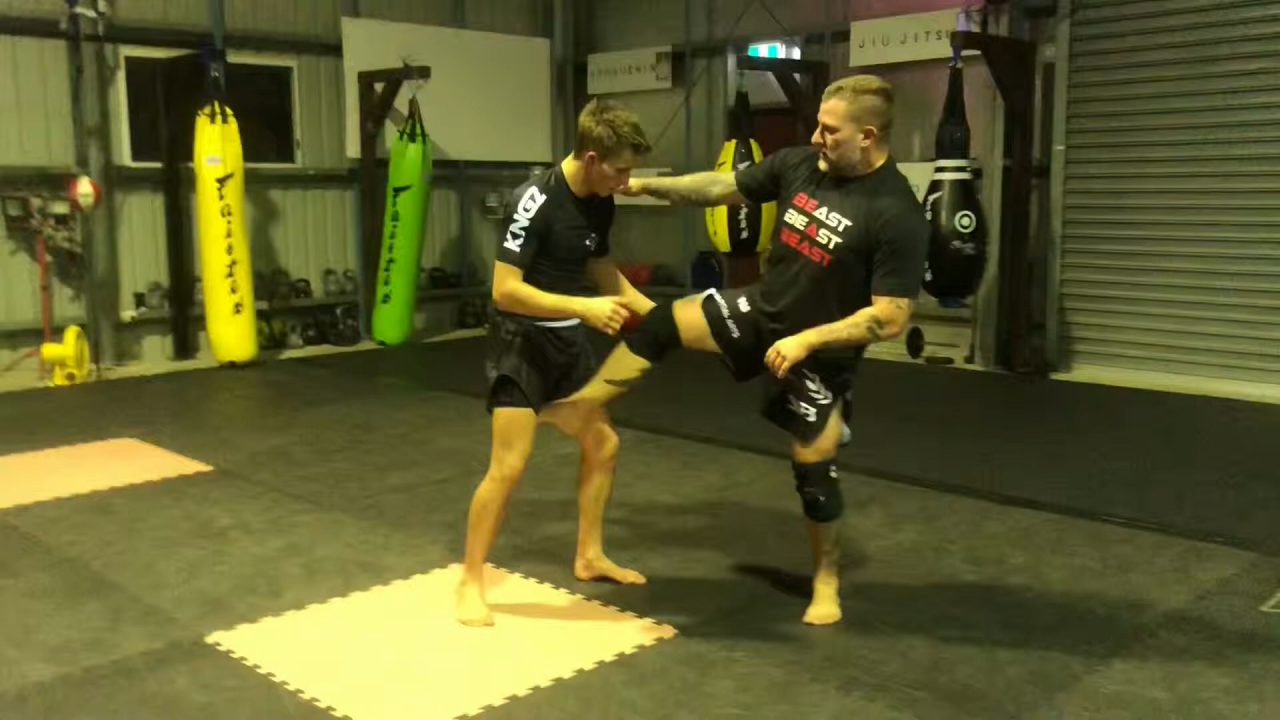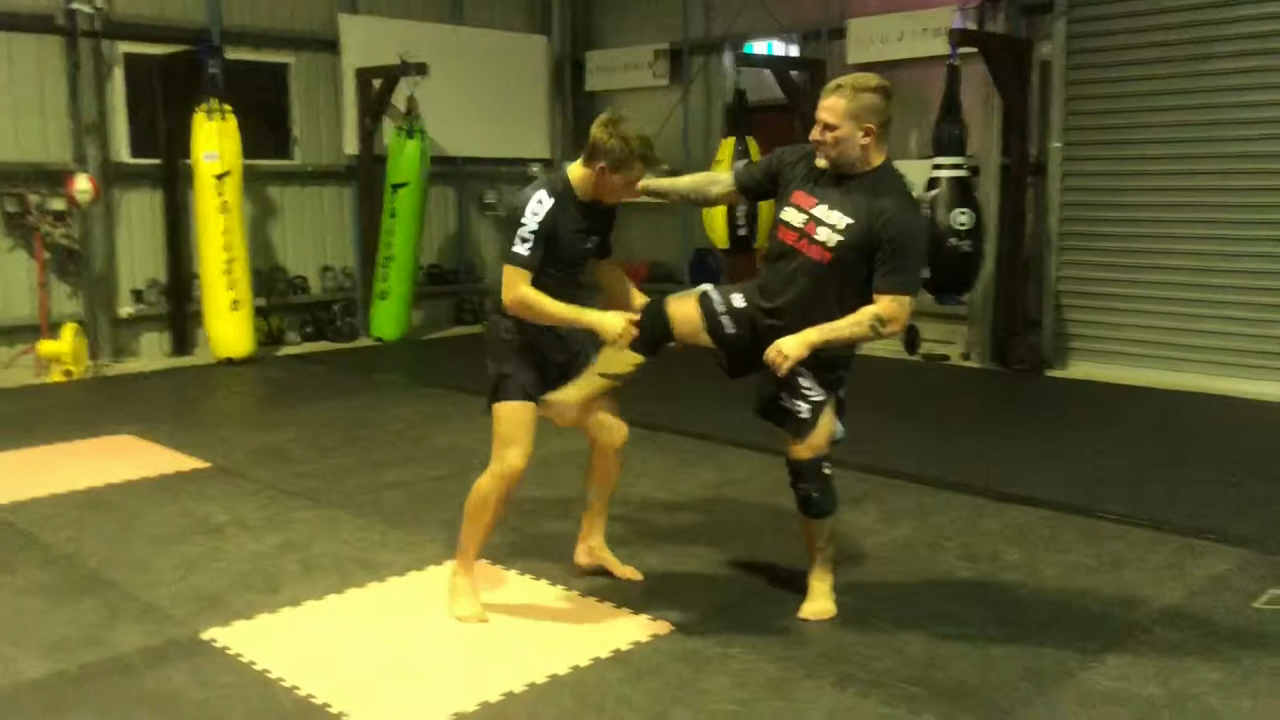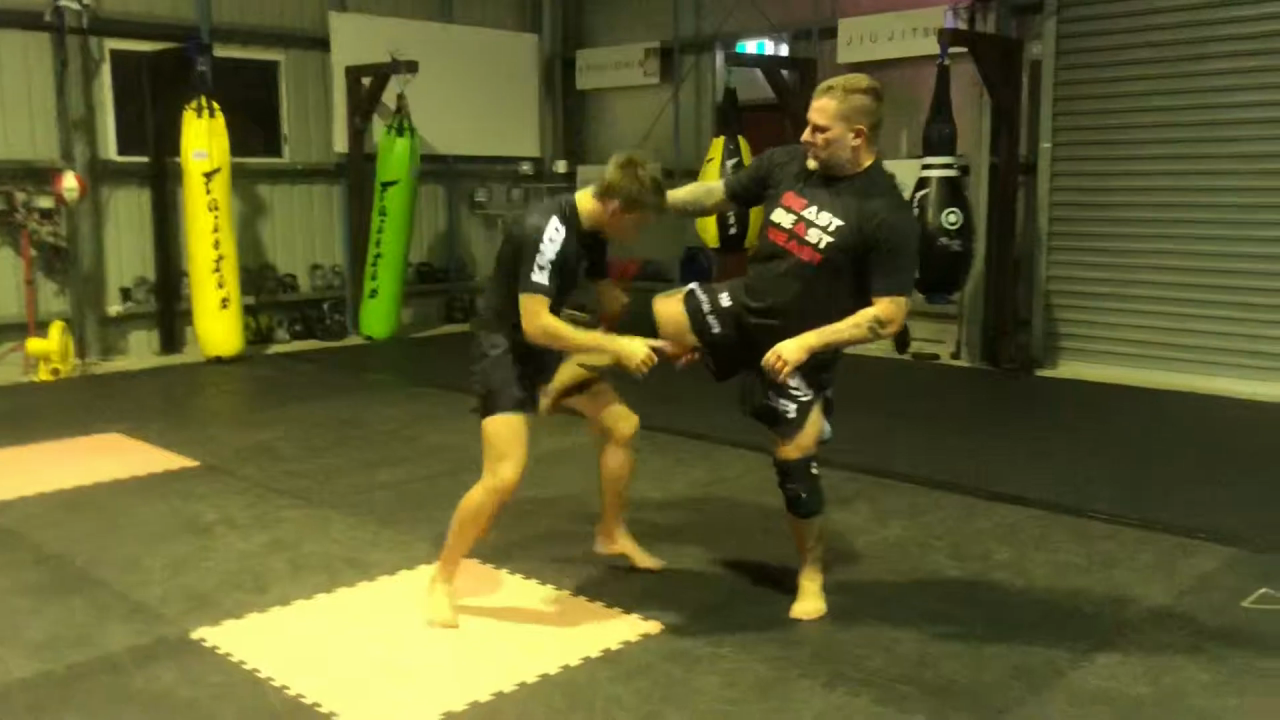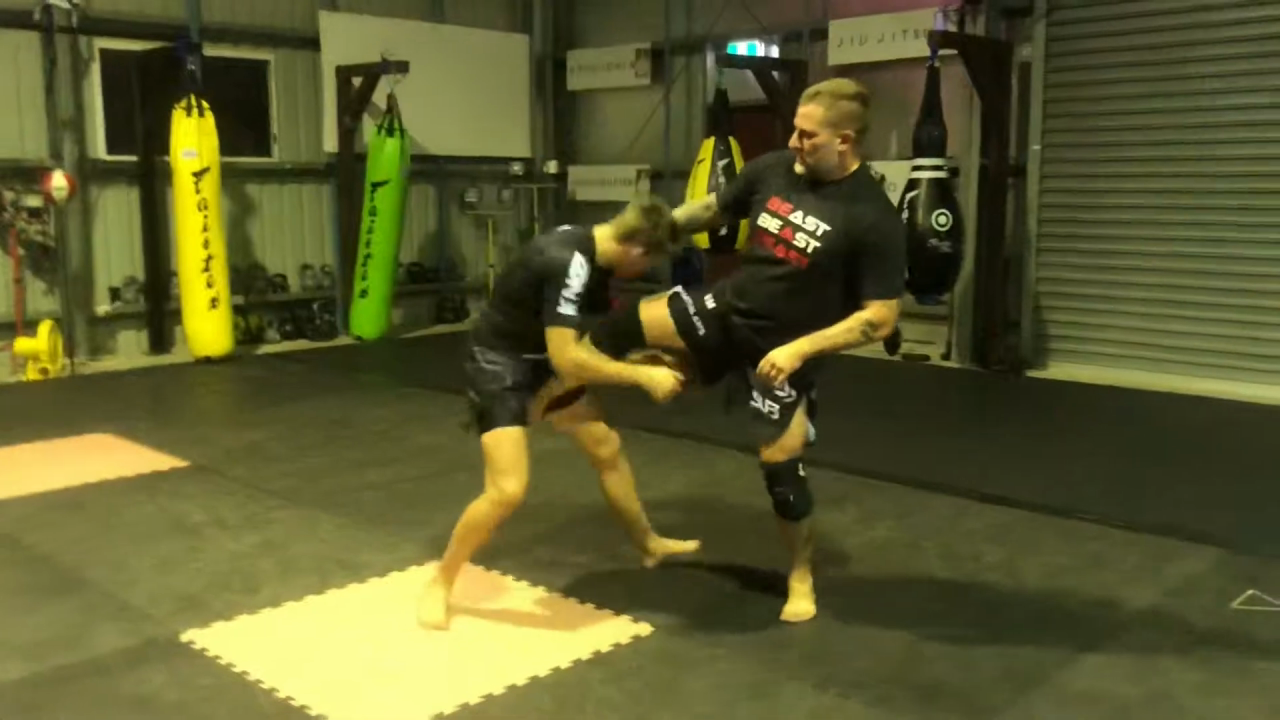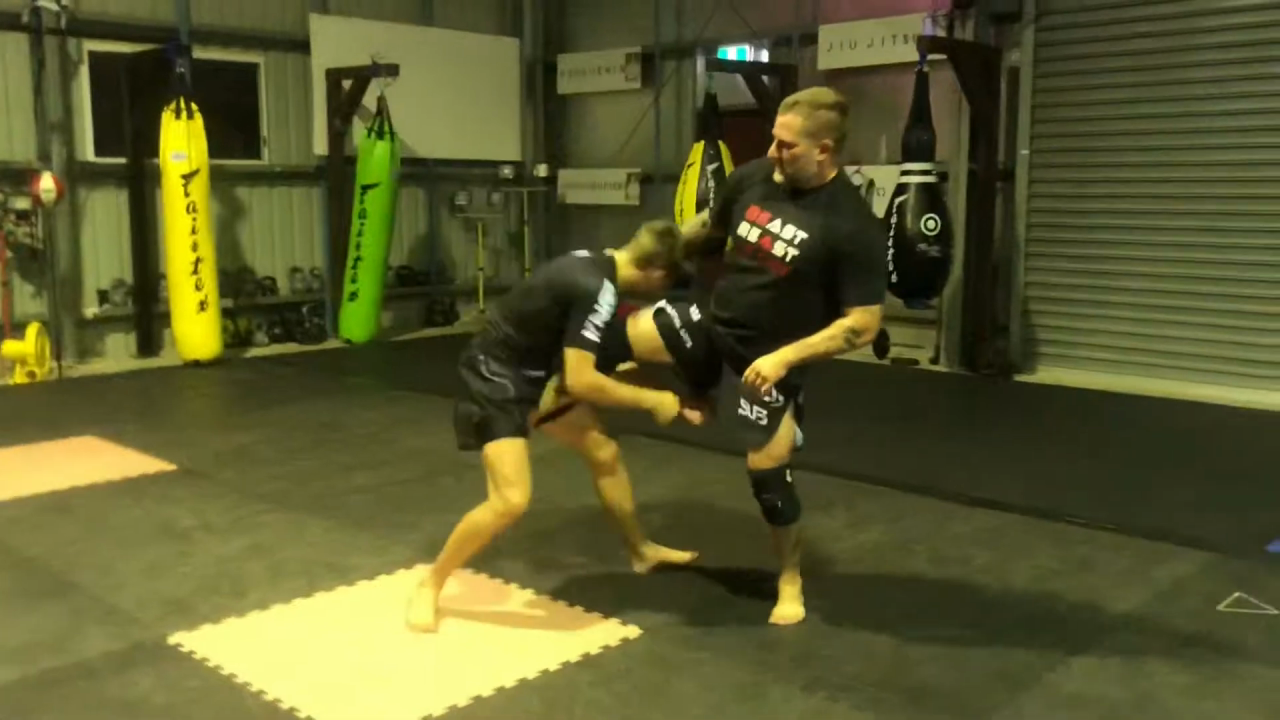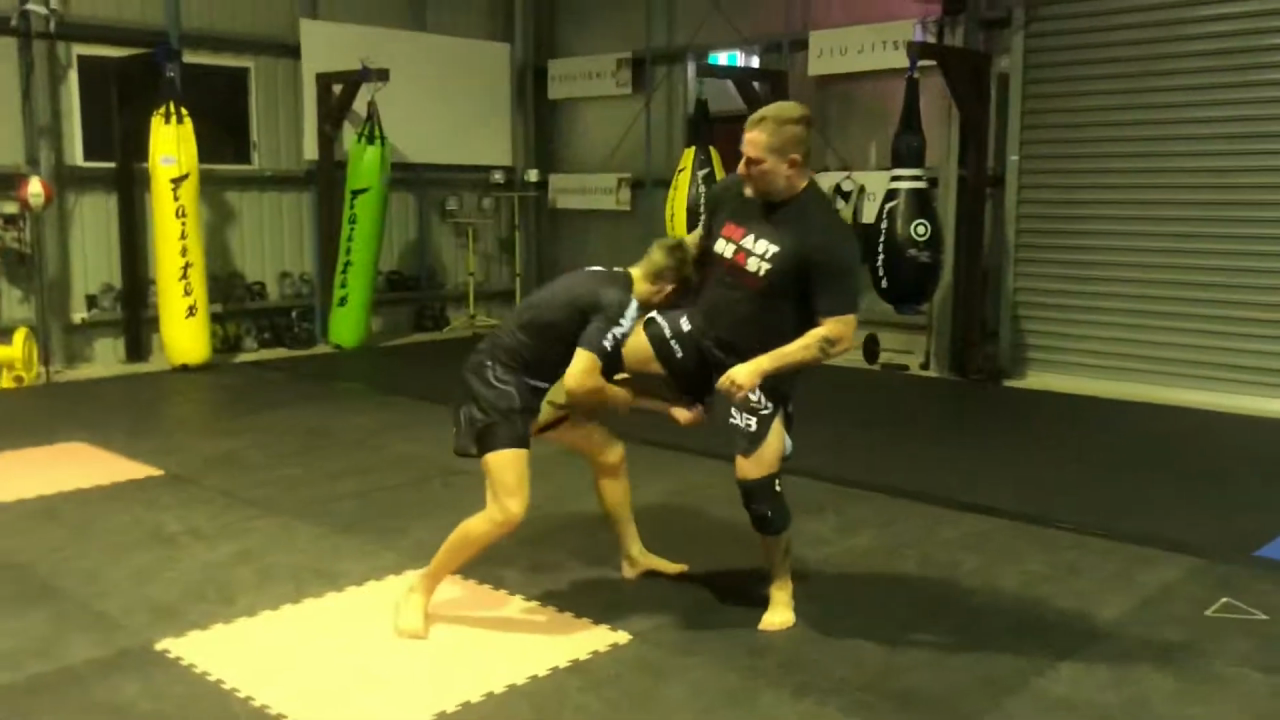
dt=0.1s
person 1, frame 1
left shoulder: (897, 217)
right shoulder: (801, 165)
left elbow: (889, 318)
right elbow: (722, 186)
left wrist: (805, 341)
right wrist: (647, 184)
left hip: (819, 353)
right hip: (760, 312)
left knee: (812, 468)
right knee: (661, 321)
left ankle: (826, 581)
right ankle: (581, 404)
person 1, frame 2
left shoulder: (897, 215)
right shoulder: (798, 163)
left elbow: (891, 316)
right elbow: (721, 186)
left wrist: (808, 339)
right wrist: (647, 186)
left hip: (815, 350)
right hip: (755, 308)
left knee: (807, 464)
right knee: (657, 316)
left ankle: (821, 576)
right ankle: (570, 398)
person 1, frame 3
left shoulder: (886, 218)
right shoulder: (785, 166)
left elbow: (888, 317)
right elbow: (715, 194)
left wrist: (804, 343)
left hip: (799, 352)
right hip: (740, 308)
left knee: (793, 464)
right knee: (641, 317)
left ankle: (810, 577)
right ankle: (552, 392)
person 1, frame 4
left shoulder: (874, 221)
right shoulder: (773, 169)
left elbow: (880, 319)
right elbow: (712, 208)
left wrist: (799, 348)
left hip: (784, 349)
right hip: (725, 308)
left knee: (781, 467)
right knee: (626, 322)
left ankle: (802, 578)
person 1, frame 5
left shoulder: (853, 227)
right shoulder: (752, 177)
left elbow: (863, 325)
right elbow: (706, 227)
left wrist: (784, 359)
left hip: (772, 354)
right hip: (714, 316)
left knee: (768, 473)
left ankle: (790, 580)
person 1, frame 6
left shoulder: (824, 236)
right shoulder: (730, 194)
left elbow: (838, 335)
left wrist: (759, 367)
left hip: (755, 369)
right hip: (697, 331)
left knee: (758, 484)
left ankle: (780, 587)
person 2, frame 1
left shoulder: (600, 202)
right shoulder: (535, 201)
right elbow: (504, 291)
left wrist: (651, 310)
right wrist: (585, 307)
left hip: (569, 339)
right hip: (523, 341)
left knee: (602, 448)
right knee: (509, 466)
left ankle: (589, 556)
right ankle: (470, 579)
person 2, frame 2
left shoulder: (601, 206)
right shoulder: (542, 203)
left elbow: (604, 269)
right elbow: (515, 296)
left wrist: (651, 311)
right wrist: (594, 319)
left hip: (567, 334)
right hip: (521, 339)
left knee: (612, 434)
right knee: (510, 463)
left ankle: (591, 545)
right ankle: (462, 575)
person 2, frame 3
left shoulder: (589, 227)
right shoulder: (548, 229)
left elbow: (607, 294)
right elbow: (536, 323)
left wrist: (659, 335)
right wrist: (618, 346)
left hip: (547, 346)
right hip: (507, 348)
left knee: (621, 425)
right knee: (504, 475)
left ankle: (612, 535)
right ankle: (442, 581)
person 2, frame 4
left shoulder: (595, 256)
right shoulder: (568, 261)
right elbow: (566, 357)
left wrist: (661, 366)
right wrist: (642, 376)
left hip: (537, 361)
right hip: (498, 364)
left knee: (606, 447)
right knee: (508, 490)
left ankle: (648, 544)
right ankle: (439, 582)
person 2, frame 5
left shoulder: (599, 267)
right shoulder: (599, 289)
right elbow: (581, 382)
left wrist: (675, 405)
right wrist: (652, 401)
left hip: (529, 373)
right hip: (495, 376)
left knee: (604, 453)
right knee: (510, 500)
left ankle: (642, 550)
right ankle: (429, 587)
person 2, frame 6
left shoulder: (608, 282)
right shoulder: (621, 303)
left elbow: (603, 371)
right elbow: (578, 382)
left wrist: (668, 407)
right wrist: (633, 401)
left hip: (534, 382)
right hip: (500, 383)
left knee: (610, 455)
right knee: (508, 510)
left ankle: (634, 556)
right ankle: (419, 592)
